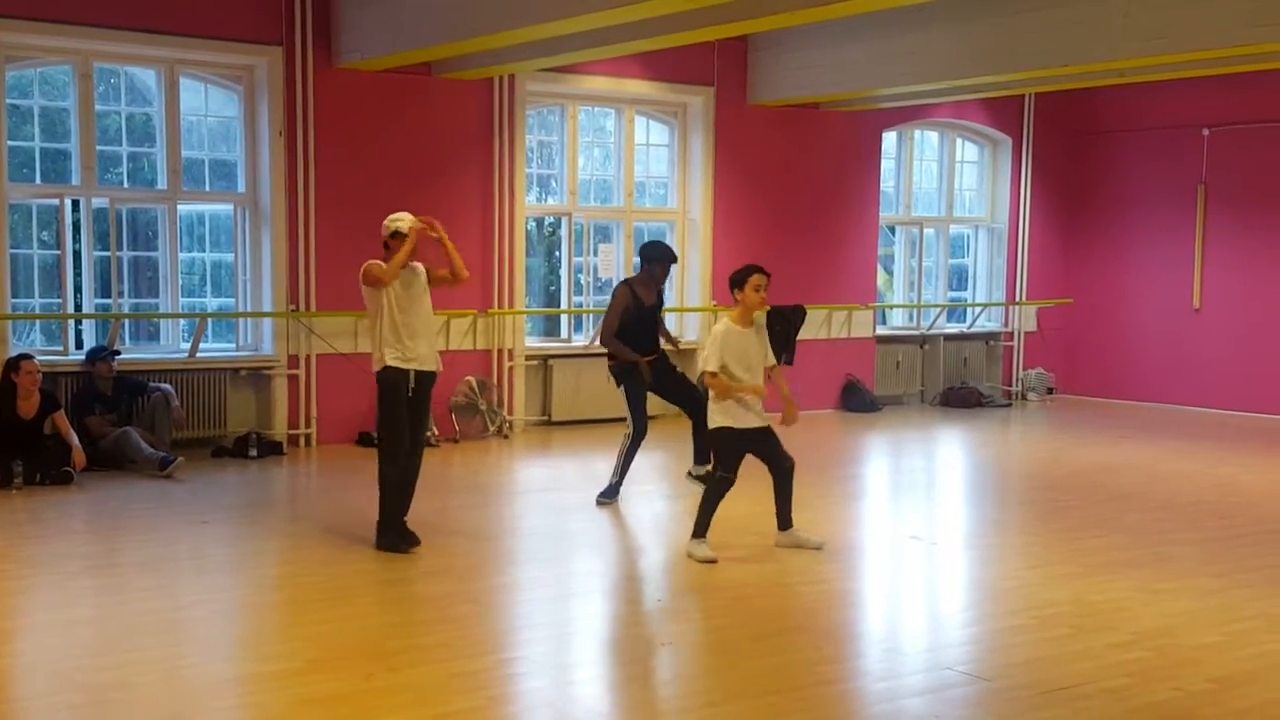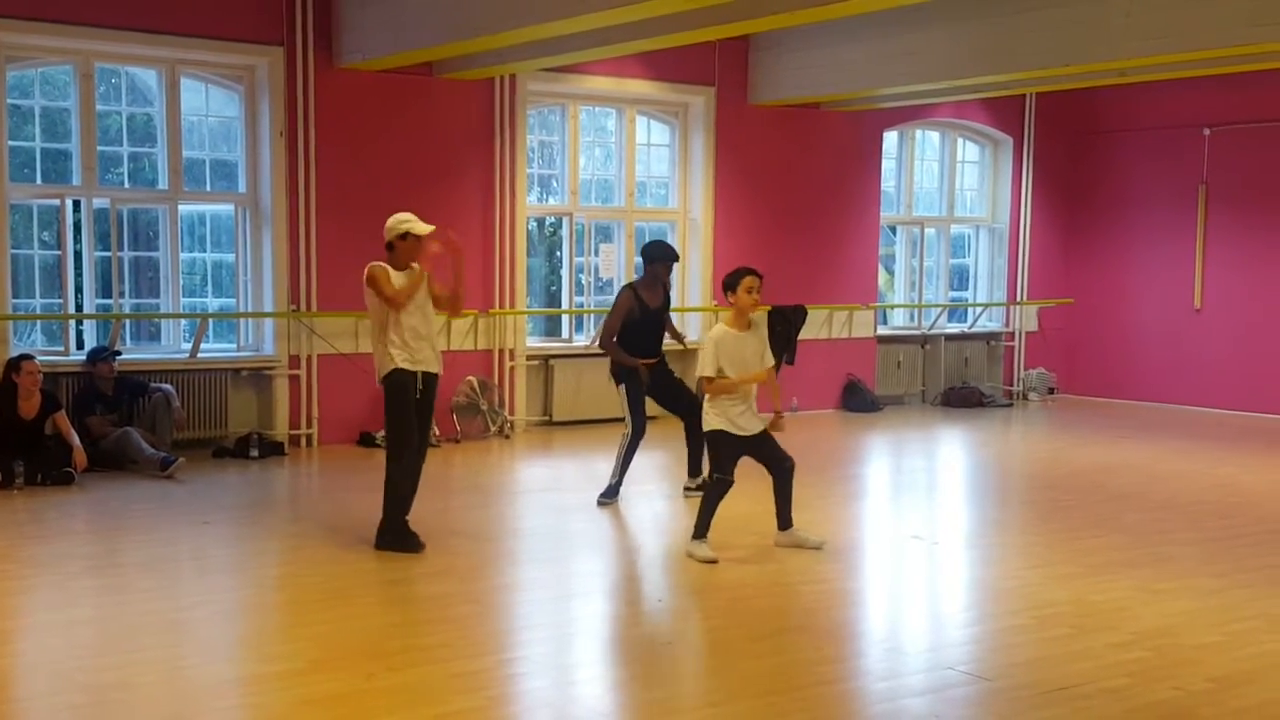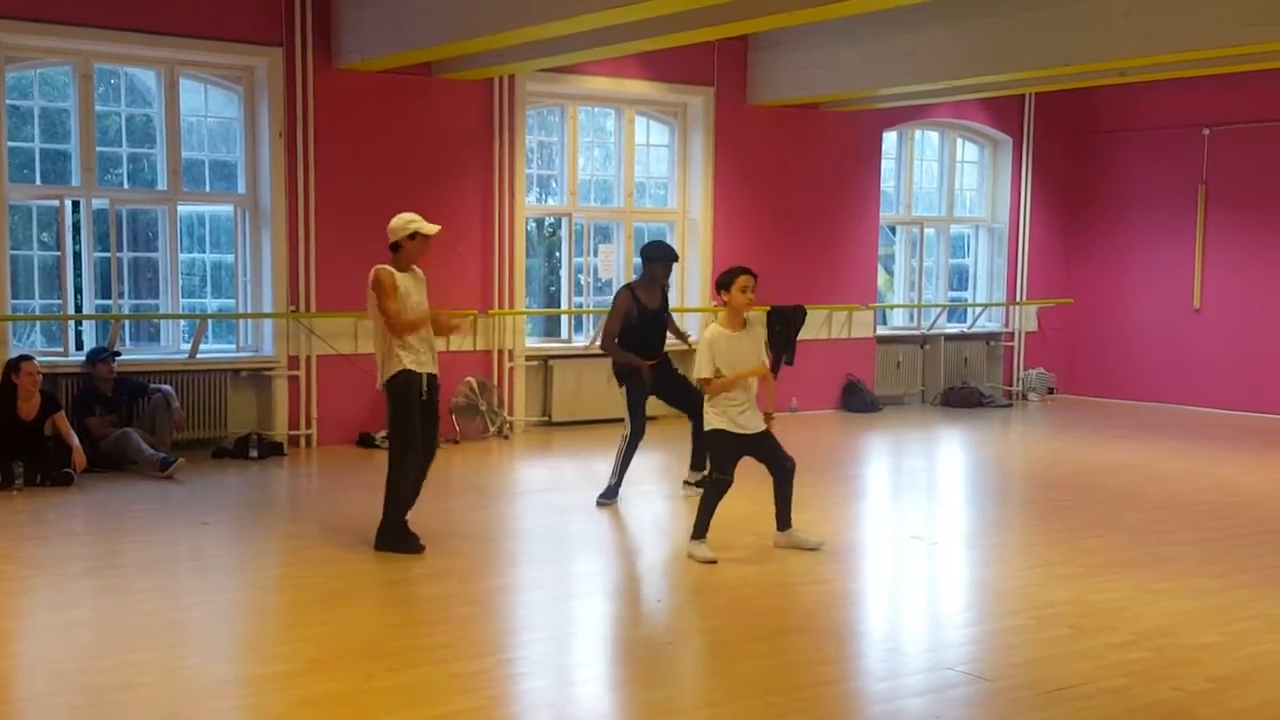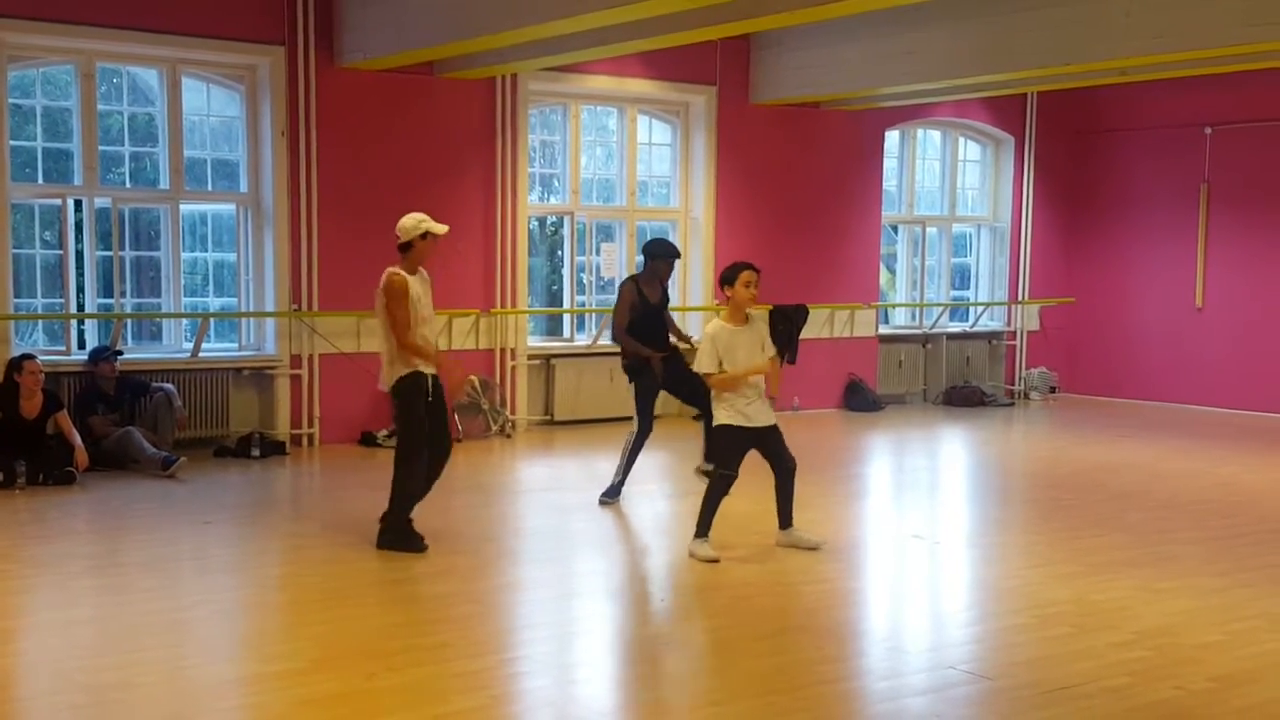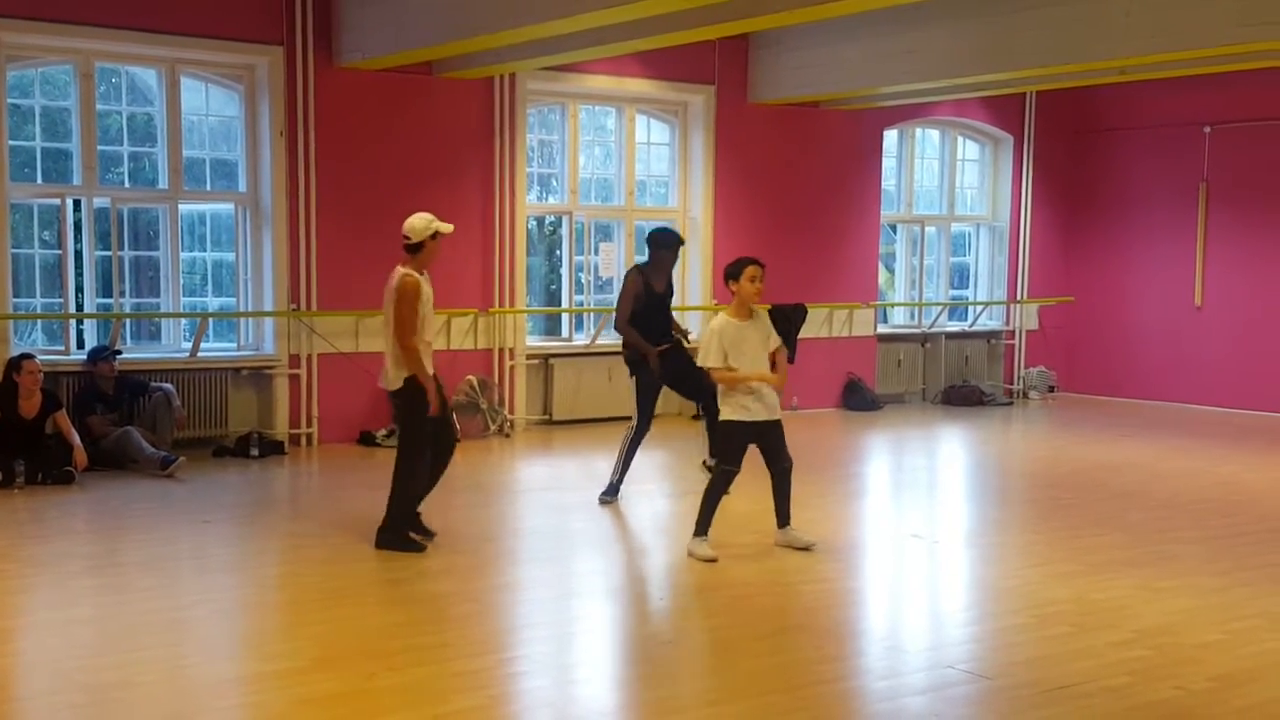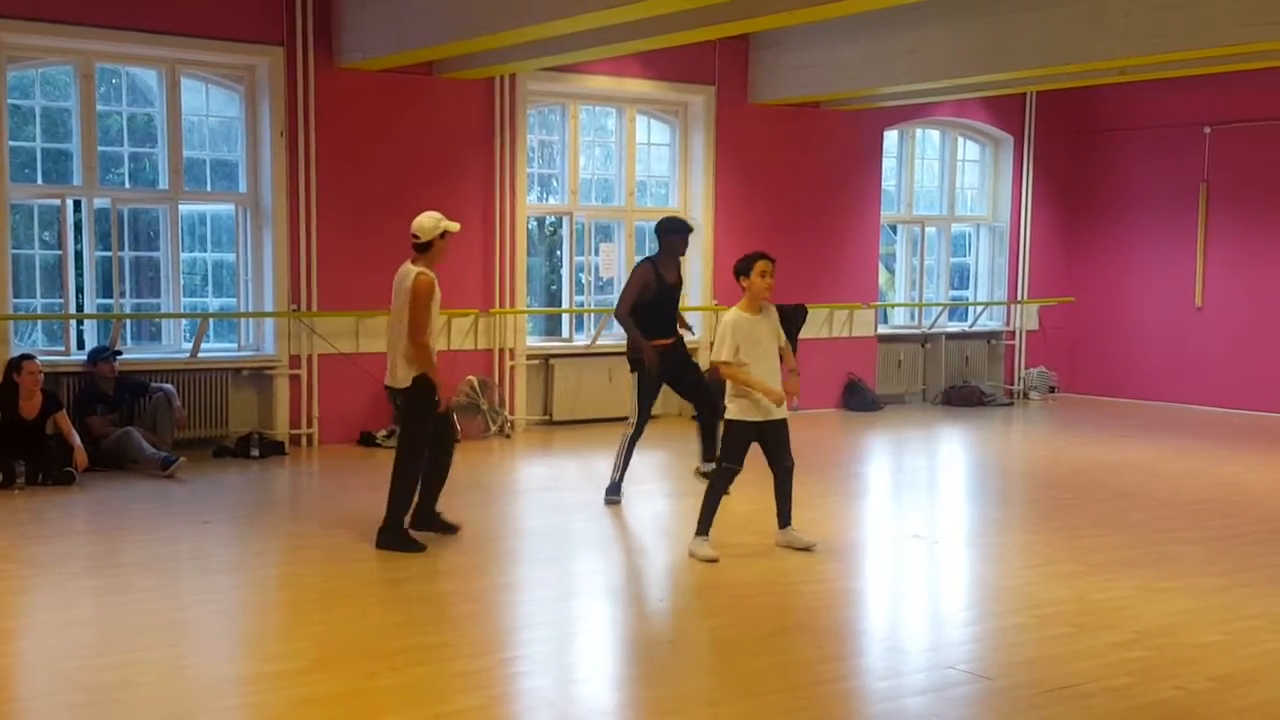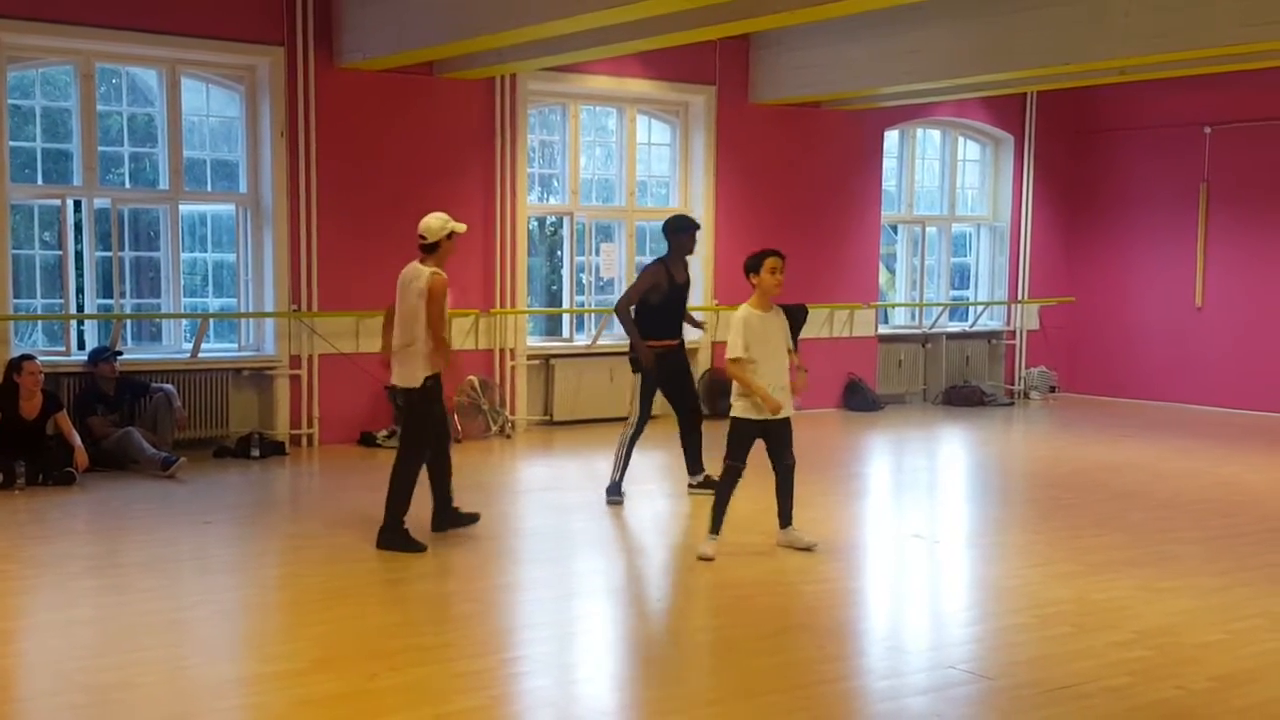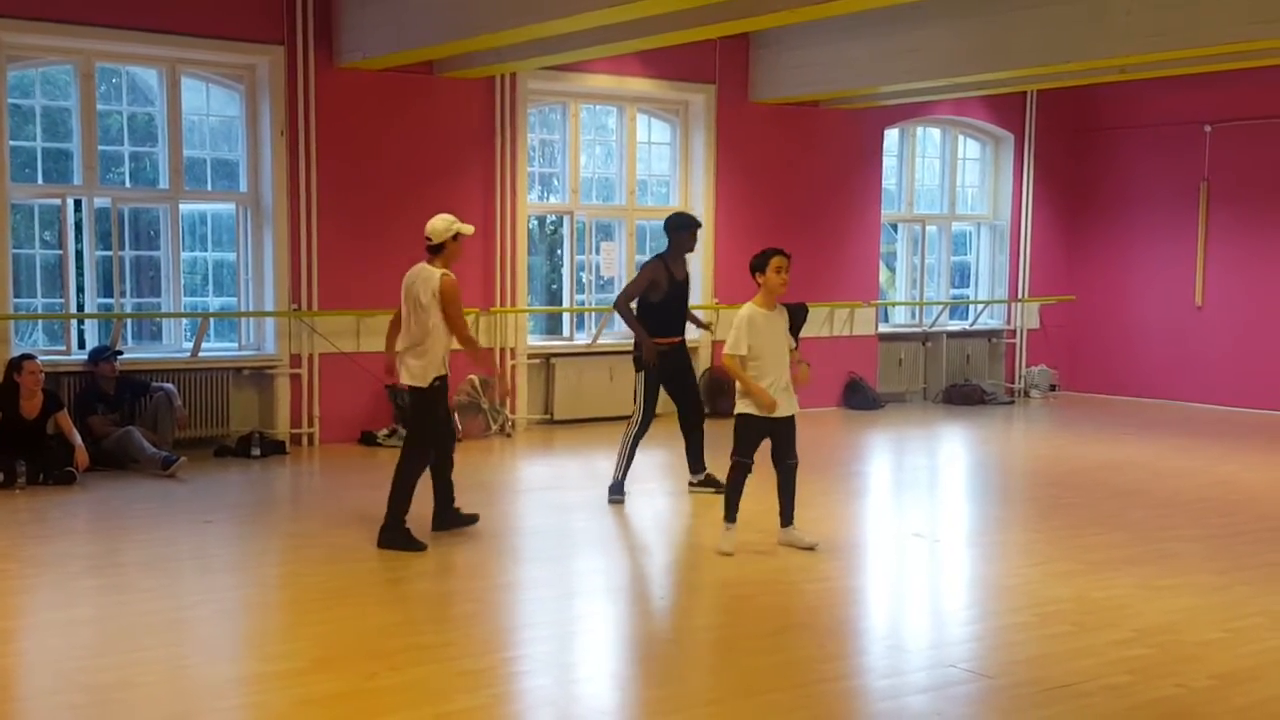
dt=0.1s
person 1, frame 1
left shoulder: (422, 272)
right shoulder: (373, 270)
left elbow: (462, 277)
right elbow: (384, 277)
left wrist: (442, 237)
right wrist: (410, 239)
left hip: (424, 367)
right hip: (392, 367)
left knee: (414, 449)
right knee: (394, 448)
left ankle: (398, 521)
right ankle: (388, 529)
person 1, frame 2
left shoulder: (420, 273)
right shoulder: (378, 272)
left elbow: (454, 307)
right elbow: (397, 300)
left wrist: (457, 265)
right wrist: (427, 268)
left hip: (426, 369)
right hip: (397, 369)
left knee: (416, 449)
right knee: (403, 450)
left ankle: (397, 520)
right ankle: (390, 530)
person 1, frame 3
left shoulder: (419, 276)
right shoulder: (383, 275)
right elbow: (398, 325)
left wrist: (446, 324)
right wrist: (434, 317)
left hip: (427, 371)
right hip: (401, 372)
left knee: (425, 450)
right knee: (406, 452)
left ankle: (397, 520)
right ankle: (390, 531)
person 1, frame 4
left shoulder: (420, 276)
right shoulder: (396, 280)
right elbow: (403, 338)
left wrist: (439, 366)
right wrist: (444, 365)
left hip: (424, 372)
right hip: (408, 376)
left knee: (441, 446)
right knee: (413, 453)
left ankle: (398, 513)
right ankle: (392, 530)
person 1, frame 5
left shoulder: (419, 276)
right shoulder: (408, 282)
right elbow: (406, 341)
right wrist: (429, 387)
left hip: (422, 373)
right hip: (410, 377)
left knee: (444, 442)
right knee: (414, 453)
left ankle: (407, 512)
right ankle: (392, 530)
person 1, frame 6
left shoulder: (409, 270)
right shoulder: (424, 280)
left elbow: (406, 326)
right elbow: (420, 338)
right wrist: (440, 384)
left hip: (418, 372)
right hip: (417, 374)
left knee: (443, 442)
right knee: (413, 452)
left ankle: (425, 512)
right ankle: (391, 529)
person 1, frame 7
left shoulder: (410, 270)
right shoulder: (436, 280)
left elbow: (391, 314)
right elbow: (438, 337)
left wrist: (389, 350)
left hip: (413, 367)
right hip: (423, 373)
left knee: (439, 442)
right knee: (413, 452)
left ankle: (444, 512)
right ankle: (392, 530)
person 1, frame 8
left shoulder: (414, 273)
right shoulder: (444, 280)
left elbow: (396, 320)
right elbow: (462, 333)
left wrist: (390, 357)
right wrist: (493, 371)
left hip: (414, 368)
right hip: (428, 373)
left knee: (442, 440)
right knee: (416, 451)
left ankle: (445, 511)
right ankle: (393, 528)
person 2, frame 1
left shoulder: (760, 328)
right shoulder: (721, 332)
left elbow: (771, 369)
right elbow: (710, 379)
left wrist: (789, 400)
right wrist: (751, 389)
left hip: (755, 418)
right hip: (727, 418)
left knee: (784, 465)
right knee: (723, 478)
left ankle: (786, 531)
right ankle: (697, 539)
person 2, frame 2
left shoulder: (759, 331)
right shoulder: (716, 337)
left elbow: (769, 373)
right elbow: (709, 386)
left wrist: (777, 411)
right wrist: (748, 380)
left hip: (750, 421)
right hip: (721, 423)
left knee: (784, 466)
right knee: (721, 480)
left ankle: (786, 530)
right ankle: (697, 540)
person 2, frame 3
left shoulder: (755, 330)
right shoulder: (711, 337)
left elbow: (765, 372)
right elbow: (708, 386)
left wrist: (769, 411)
right wrist: (747, 373)
left hip: (752, 420)
right hip: (722, 422)
left knee: (785, 466)
right knee: (720, 480)
left ankle: (785, 531)
right ankle: (697, 540)
person 2, frame 4
left shoulder: (758, 324)
right shoulder: (714, 332)
left elbow: (772, 361)
right elbow: (712, 380)
left wrist: (772, 390)
right wrist: (752, 371)
left hip: (762, 414)
right hip: (730, 417)
left knee: (786, 466)
right knee: (724, 476)
left ankle: (786, 530)
right ankle: (699, 539)
person 2, frame 5
left shoulder: (762, 318)
right shoulder: (719, 326)
left elbow: (778, 349)
right elbow: (717, 374)
left wrist: (780, 379)
right wrist: (760, 376)
left hip: (767, 409)
right hip: (735, 412)
left knee: (782, 465)
right knee: (724, 473)
left ankle: (783, 529)
right ankle: (698, 537)
person 2, frame 6
left shoulder: (771, 314)
right shoulder: (732, 321)
left elbow: (784, 348)
right elbow: (724, 368)
left wrist: (792, 374)
right wrist: (764, 388)
left hip: (774, 409)
right hip: (742, 409)
left knee: (784, 466)
right knee: (726, 471)
left ankle: (784, 529)
right ankle: (700, 538)
person 2, frame 7
left shoulder: (778, 314)
right shoulder: (742, 317)
right elbow: (731, 366)
left wrist: (799, 371)
right wrist: (763, 394)
left hip: (780, 408)
right hip: (747, 408)
left knee: (786, 466)
right knee: (733, 469)
left ankle: (786, 529)
right ankle: (712, 535)
person 2, frame 8
left shoulder: (782, 314)
right shoulder: (747, 315)
right elbow: (728, 360)
left wrist: (800, 365)
right wrist: (757, 391)
left hip: (784, 404)
right hip: (751, 405)
left knee: (788, 464)
right knee: (742, 463)
left ankle: (787, 528)
right ankle: (729, 526)
person 3, frame 1
left shoulder: (657, 288)
right shoulder: (624, 292)
right elbow: (606, 339)
left wrist: (667, 337)
right wrist: (638, 361)
left hip: (656, 361)
right hip: (627, 366)
left knee: (699, 406)
right knee: (637, 427)
left ankle: (700, 469)
right ankle: (614, 485)
person 3, frame 2
left shoulder: (664, 287)
right shoulder: (628, 296)
right elbow: (605, 341)
left wrist: (675, 333)
right wrist: (636, 365)
left hip: (657, 366)
right hip: (629, 370)
left knee: (696, 414)
right knee: (636, 428)
left ankle: (694, 481)
right ankle: (613, 486)
person 3, frame 3
left shoulder: (662, 288)
right shoulder: (626, 297)
right elbow: (607, 343)
left wrist: (678, 333)
right wrist: (640, 365)
left hip: (660, 364)
right hip: (632, 370)
left knee: (701, 409)
right knee: (635, 429)
left ankle: (695, 477)
right ankle: (613, 487)
person 3, frame 4
left shoulder: (662, 284)
right shoulder: (629, 288)
right elbow: (617, 335)
left wrist: (678, 333)
right wrist: (651, 355)
left hip: (668, 357)
right hip: (641, 364)
left knee: (710, 402)
right knee: (643, 426)
left ankle: (709, 465)
right ankle: (616, 485)
person 3, frame 5
left shoulder: (667, 275)
right shoulder: (635, 278)
right elbow: (620, 324)
left wrist: (678, 329)
right wrist: (649, 350)
left hip: (671, 351)
right hip: (642, 357)
left knee: (713, 398)
right knee: (641, 422)
left ankle: (714, 461)
right ankle: (615, 484)
person 3, frame 6
left shoulder: (675, 265)
right shoulder: (645, 270)
right elbow: (621, 311)
left wrist: (681, 321)
right wrist: (642, 345)
left hip: (674, 348)
right hip: (648, 352)
left knee: (707, 403)
right knee: (639, 418)
left ankle: (707, 465)
right ankle: (615, 483)
person 3, frame 7
left shoulder: (683, 265)
right shoulder: (655, 271)
right elbow: (621, 308)
left wrist: (690, 320)
right wrist: (639, 345)
left hip: (674, 351)
right hip: (649, 352)
left knee: (690, 413)
right knee: (639, 419)
left ankle: (697, 477)
right ankle: (615, 483)
person 3, frame 8
left shoulder: (681, 264)
right shoulder: (654, 268)
right elbow: (621, 305)
left wrist: (696, 321)
right wrist: (643, 338)
left hip: (675, 349)
right hip: (650, 351)
left knee: (693, 411)
right knee: (643, 417)
left ankle: (698, 476)
right ankle: (618, 482)
